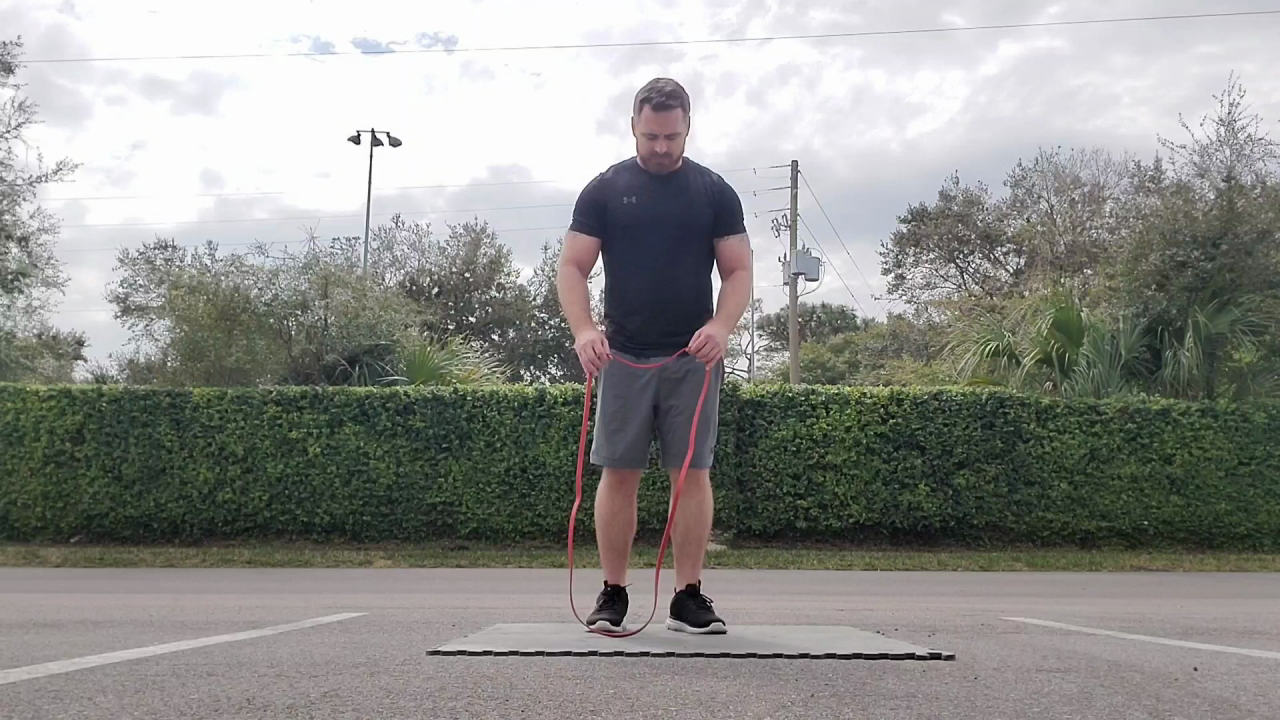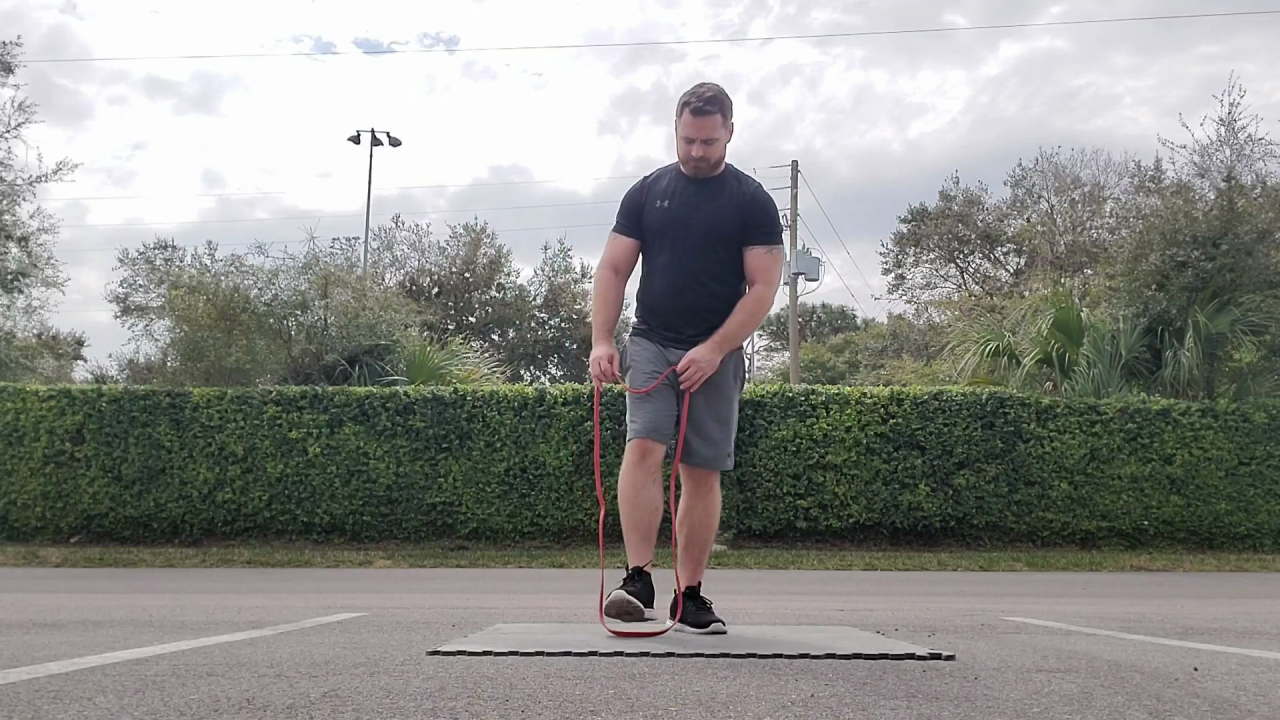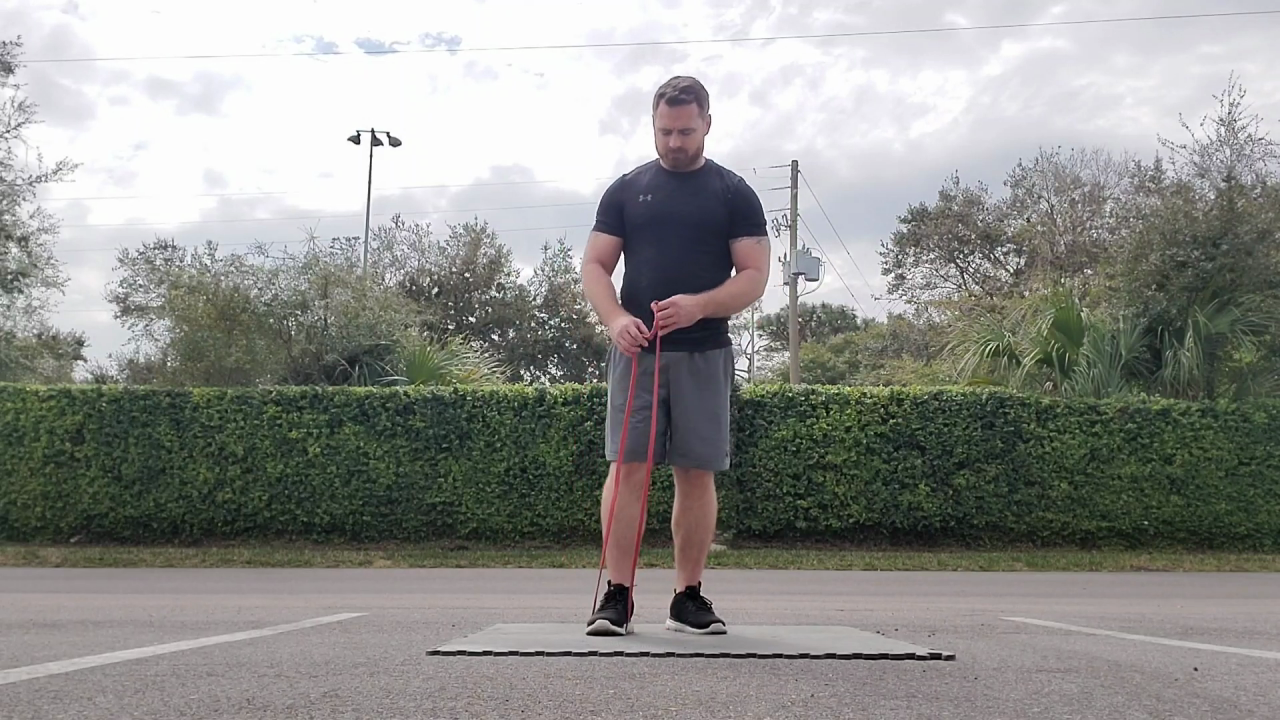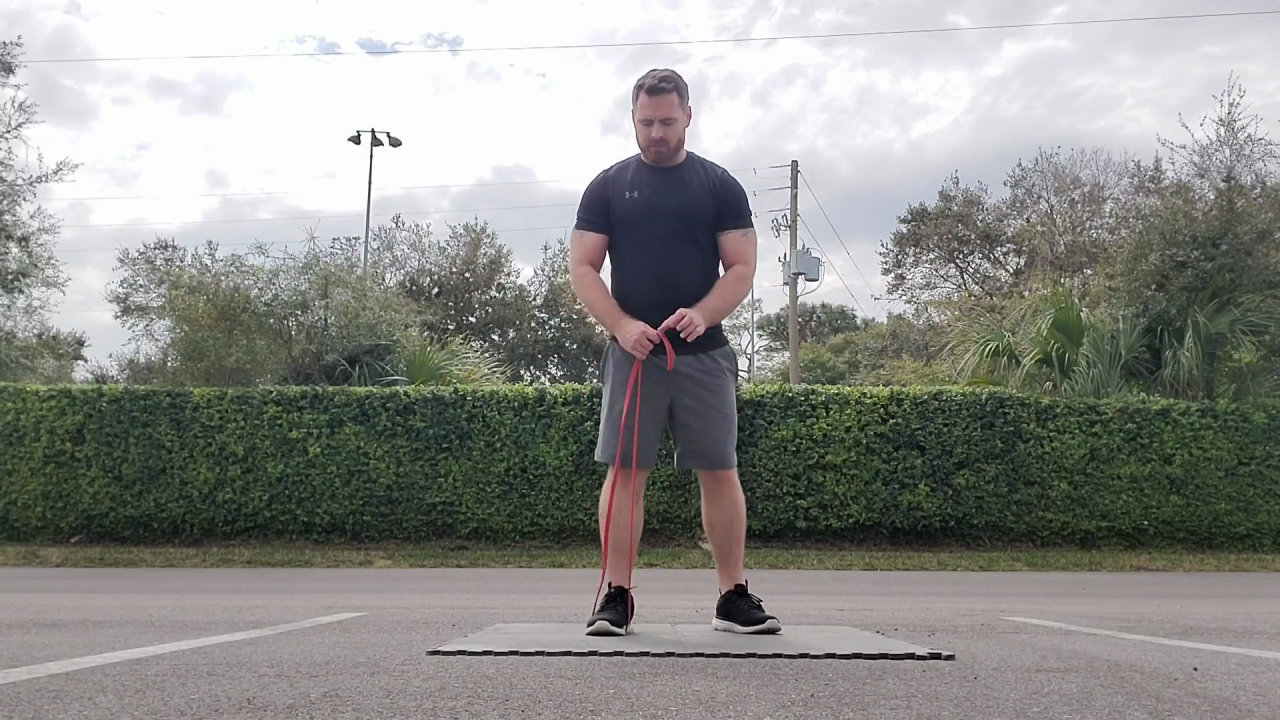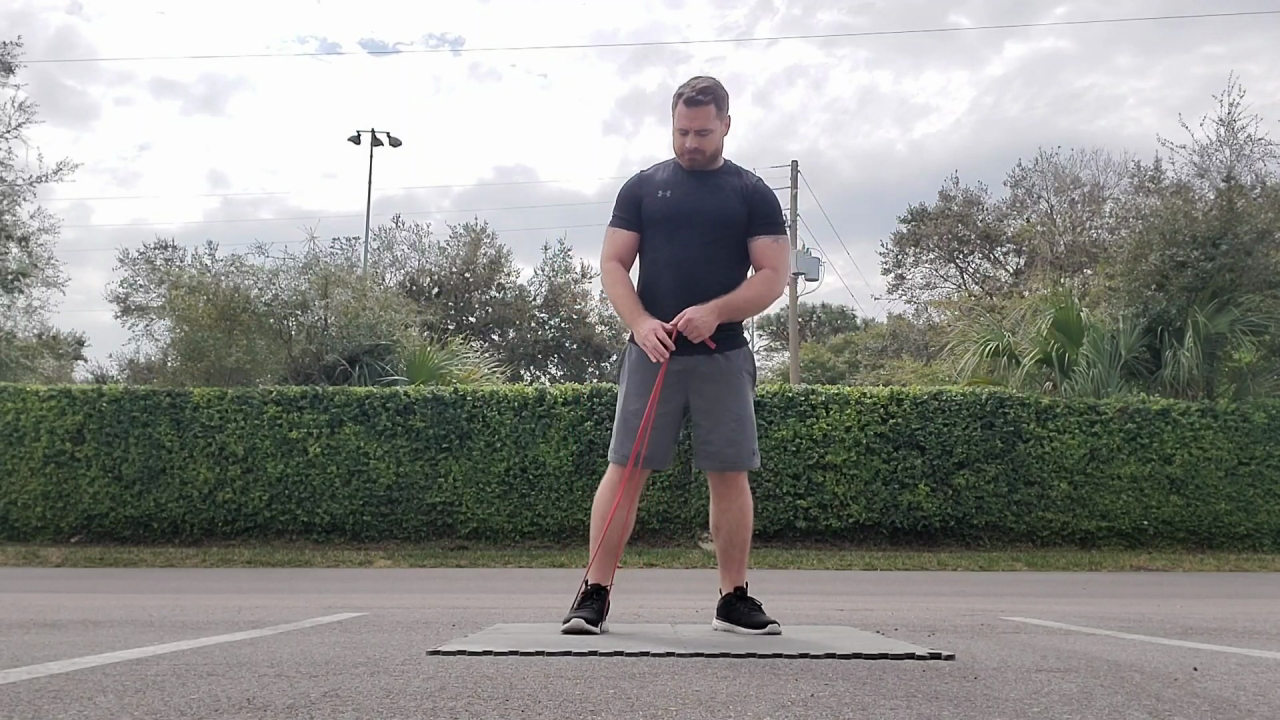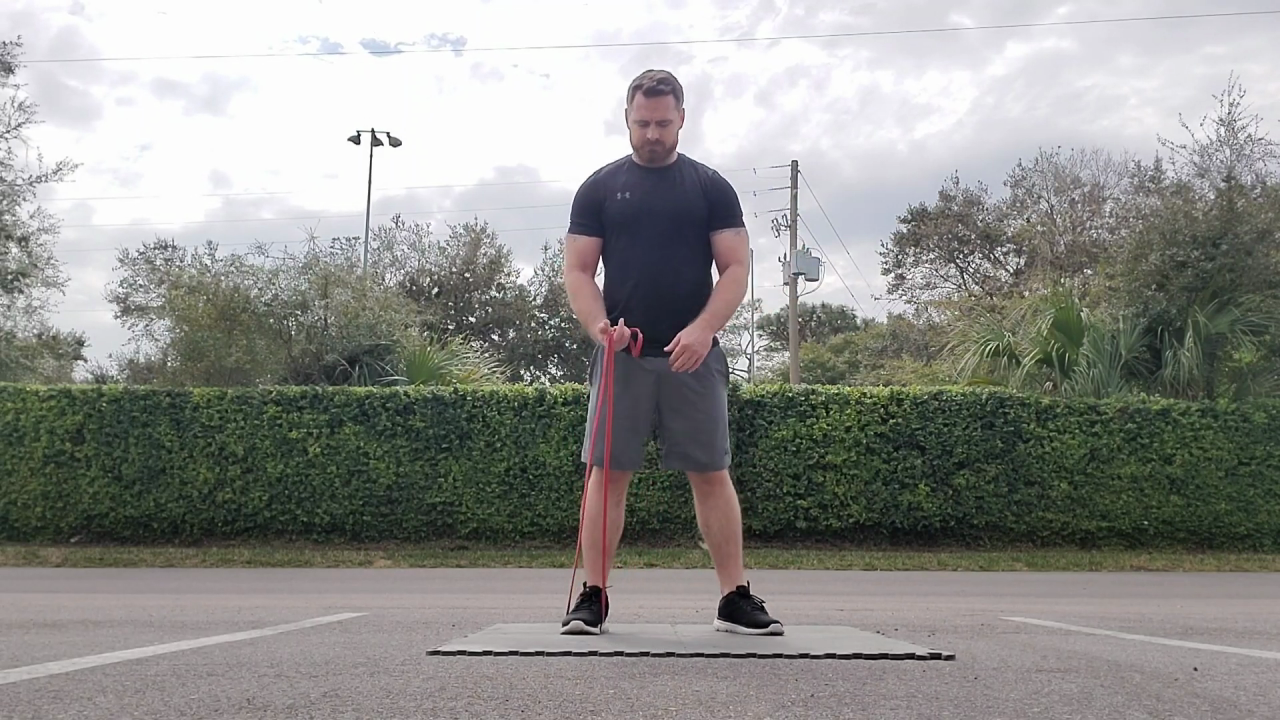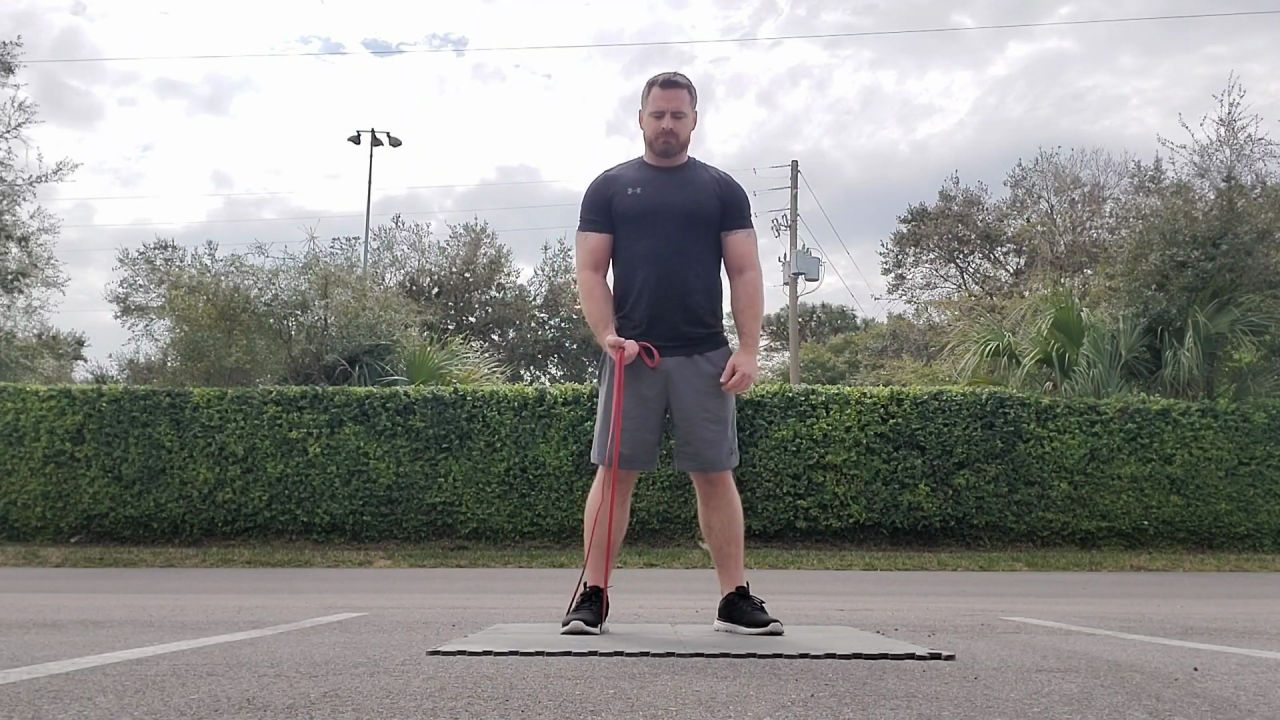
dt=0.7s
person 1, frame 1
left shoulder: (714, 191)
right shoulder: (604, 189)
left elbow: (739, 270)
right elbow: (572, 266)
left wrist: (721, 324)
right wrist: (584, 329)
left hip: (692, 358)
right hip: (625, 356)
left knee: (692, 474)
right knee: (619, 475)
left ankle: (688, 597)
right ankle: (613, 594)
person 1, frame 2
left shoulder: (752, 200)
right shoulder: (646, 192)
left elbow: (762, 287)
right elbow: (613, 269)
left wrist: (714, 350)
right wrist: (601, 341)
left hip: (716, 355)
right hip: (651, 345)
left knee: (702, 473)
right knee: (643, 450)
left ankle: (688, 595)
right ankle: (638, 578)
person 1, frame 3
left shoulder: (733, 193)
right shoulder: (625, 189)
left elbow: (754, 275)
right elbow: (594, 265)
left wrist: (700, 306)
right wrist: (615, 317)
left hip: (704, 353)
right hip: (637, 351)
left knee: (697, 474)
right knee: (628, 467)
left ankle: (688, 597)
right ankle: (617, 595)
person 1, frame 4
left shoulder: (720, 185)
right shoulder: (608, 186)
left elbow: (742, 267)
right elbow: (582, 268)
left wrist: (702, 315)
right wrist: (622, 324)
left hip: (705, 353)
right hip: (633, 352)
left knee: (719, 473)
right knee: (625, 472)
left ankle: (733, 596)
right ankle: (617, 596)
person 1, frame 5
left shoulder: (753, 193)
right shoulder: (642, 186)
left elbow: (774, 276)
right elbow: (614, 264)
left wrist: (715, 311)
right wrist: (641, 322)
left hip: (722, 356)
right hip: (652, 354)
left knee: (731, 474)
right knee: (627, 469)
left ankle: (734, 599)
right ankle: (594, 593)
person 1, frame 6
left shoulder: (710, 186)
right shoulder: (599, 188)
left elbow: (735, 269)
right elbow: (577, 270)
left wrist: (704, 327)
right wrist: (597, 324)
left hip: (694, 357)
right hip: (622, 357)
left knee: (711, 474)
right knee: (607, 473)
left ankle: (735, 599)
right ankle: (593, 597)
person 1, frame 7
left shoulder: (722, 188)
right shoulder: (610, 186)
left elbow: (745, 272)
right elbow: (591, 271)
left wrist: (748, 349)
right wrist: (607, 336)
left hip: (705, 356)
right hip: (633, 357)
left knee: (715, 475)
right knee: (615, 471)
left ankle: (735, 599)
right ankle: (592, 596)
